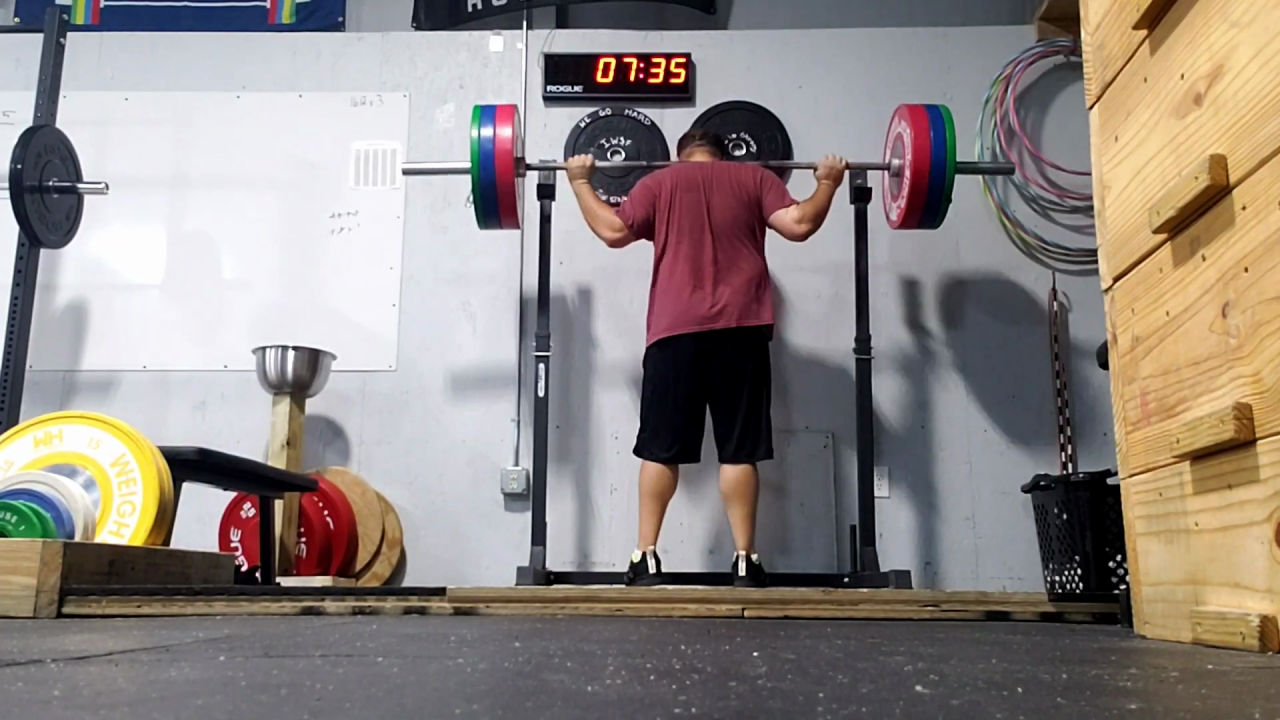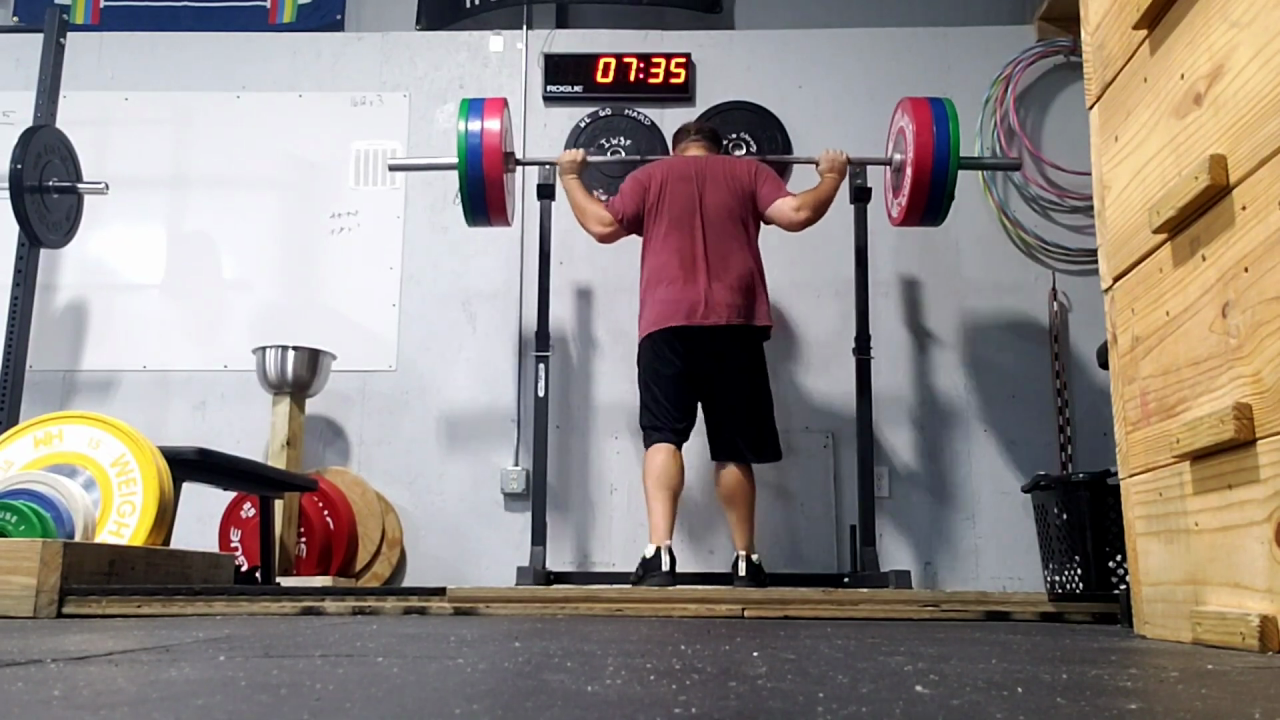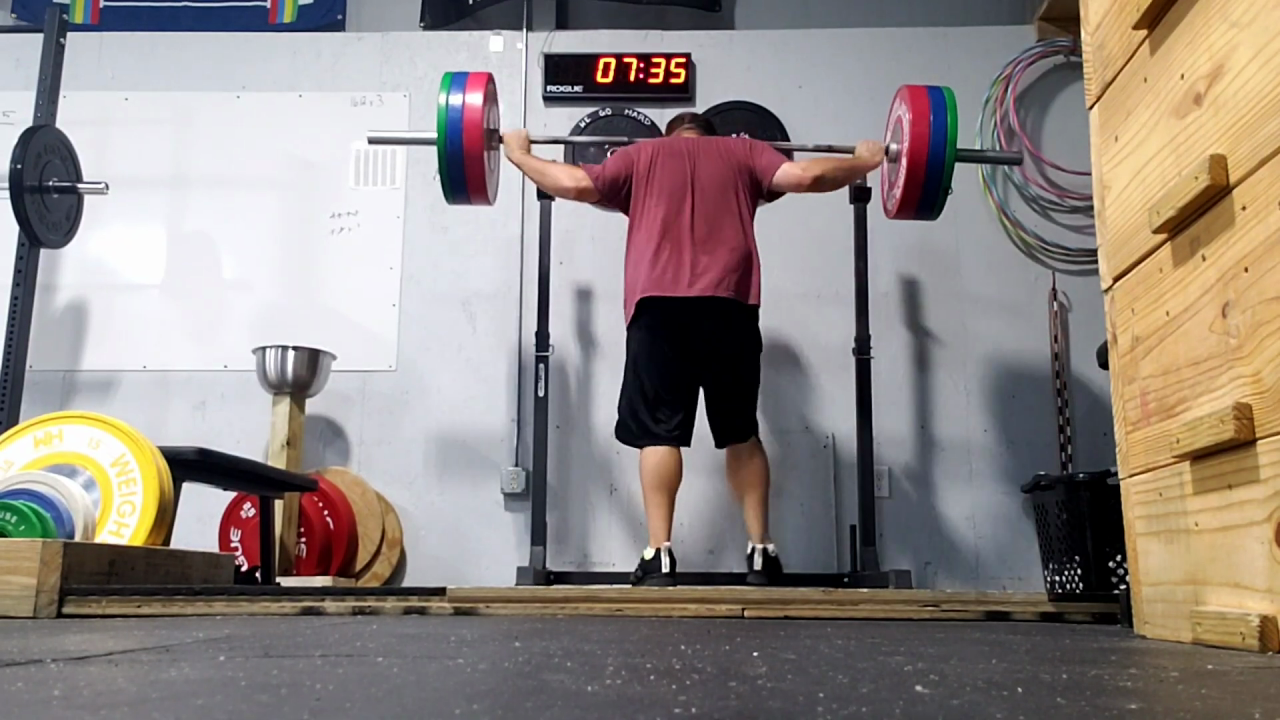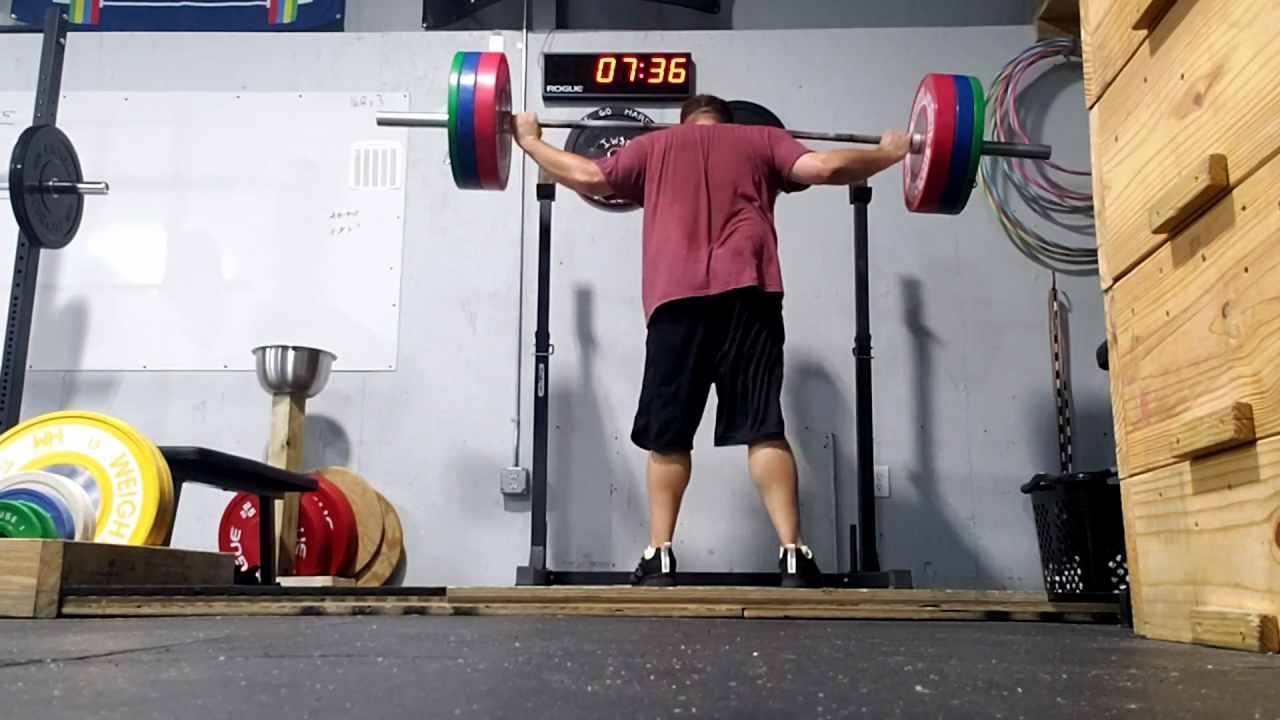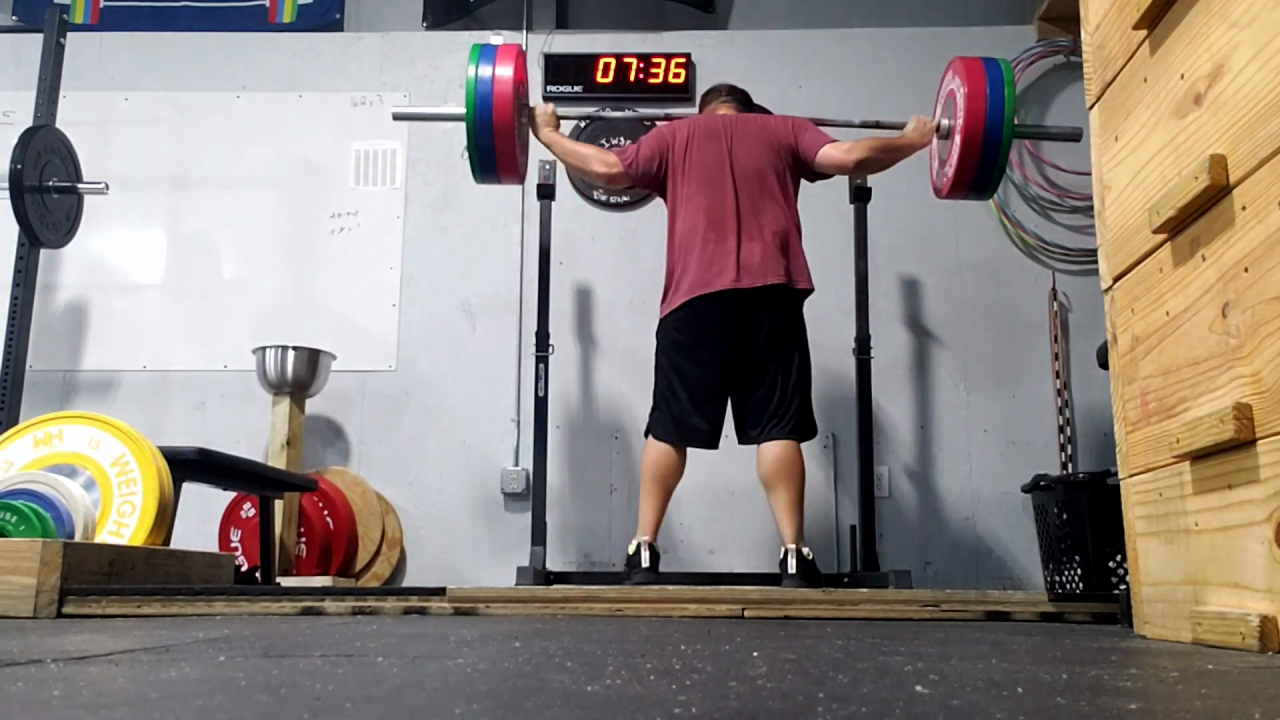
dt=0.3s
person 1, frame 1
left shoulder: (658, 182)
right shoulder: (755, 178)
left elbow: (613, 231)
right elbow: (799, 225)
left wrist: (580, 182)
right wrist: (828, 183)
left hip: (675, 329)
right hip: (740, 328)
left knee: (660, 449)
right knee: (738, 451)
left ankle: (646, 558)
right ankle: (744, 561)
person 1, frame 2
left shoulder: (650, 175)
right shoulder: (749, 172)
left elbow: (602, 225)
right elbow: (797, 215)
left wrist: (570, 177)
right wrist: (832, 176)
left hip: (667, 323)
right hip: (734, 325)
left knee: (662, 436)
right knee: (735, 451)
left ankle: (660, 552)
right ankle: (745, 561)
person 1, frame 3
left shoulder: (641, 155)
right shoulder: (744, 151)
left elbow: (576, 184)
right elbow: (803, 176)
left wrist: (519, 154)
right wrist: (865, 161)
left hip: (659, 300)
right hip: (727, 300)
left knee: (657, 431)
right knee: (740, 433)
left ankle: (659, 556)
right ankle: (761, 550)
person 1, frame 4
left shoulder: (655, 146)
right shoulder: (763, 140)
left elbow: (587, 177)
right elbow: (824, 168)
left wrist: (529, 140)
right wrist: (890, 154)
left hip: (677, 299)
right hip: (747, 295)
left knee: (668, 435)
right knee: (763, 428)
left ankle: (659, 556)
right ankle: (794, 555)
person 1, frame 5
left shoulder: (675, 134)
right shoulder: (784, 129)
left elbow: (609, 169)
right elbow: (849, 157)
left wrist: (547, 133)
right wrist: (915, 139)
left hip: (697, 293)
right hip: (771, 291)
left knee: (667, 427)
right knee: (777, 427)
left ankle: (643, 550)
right ankle: (794, 556)
